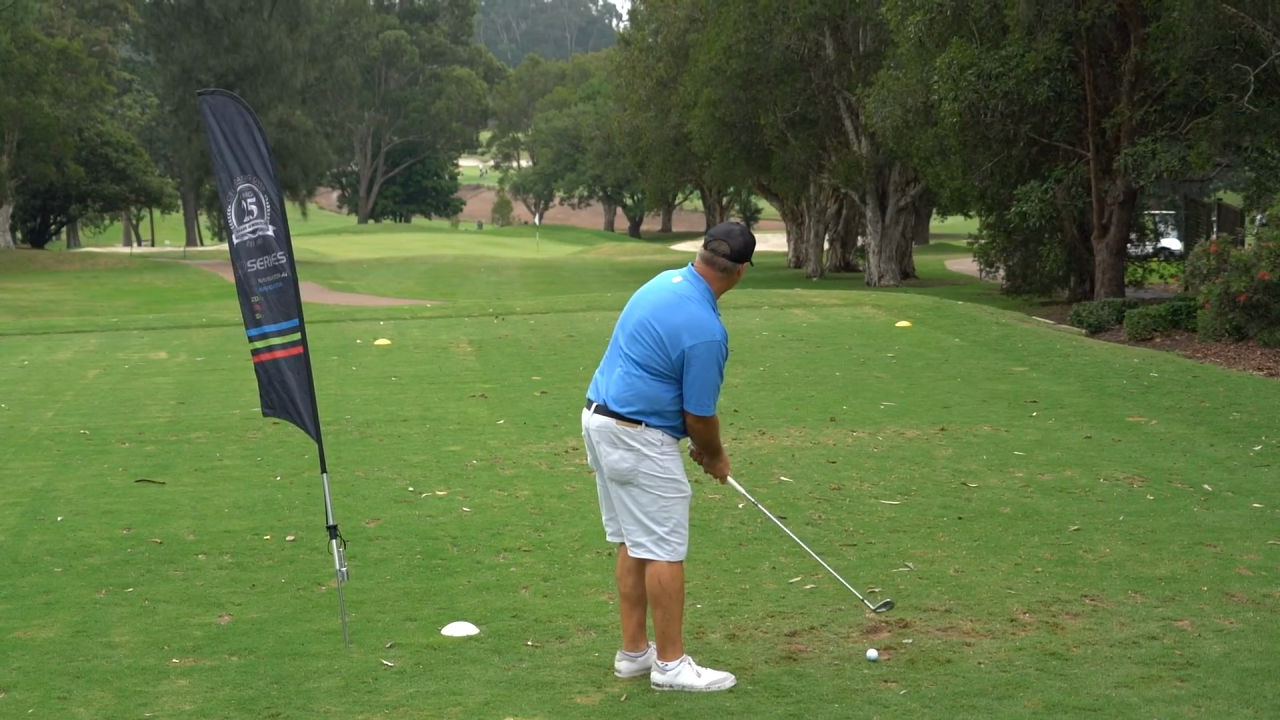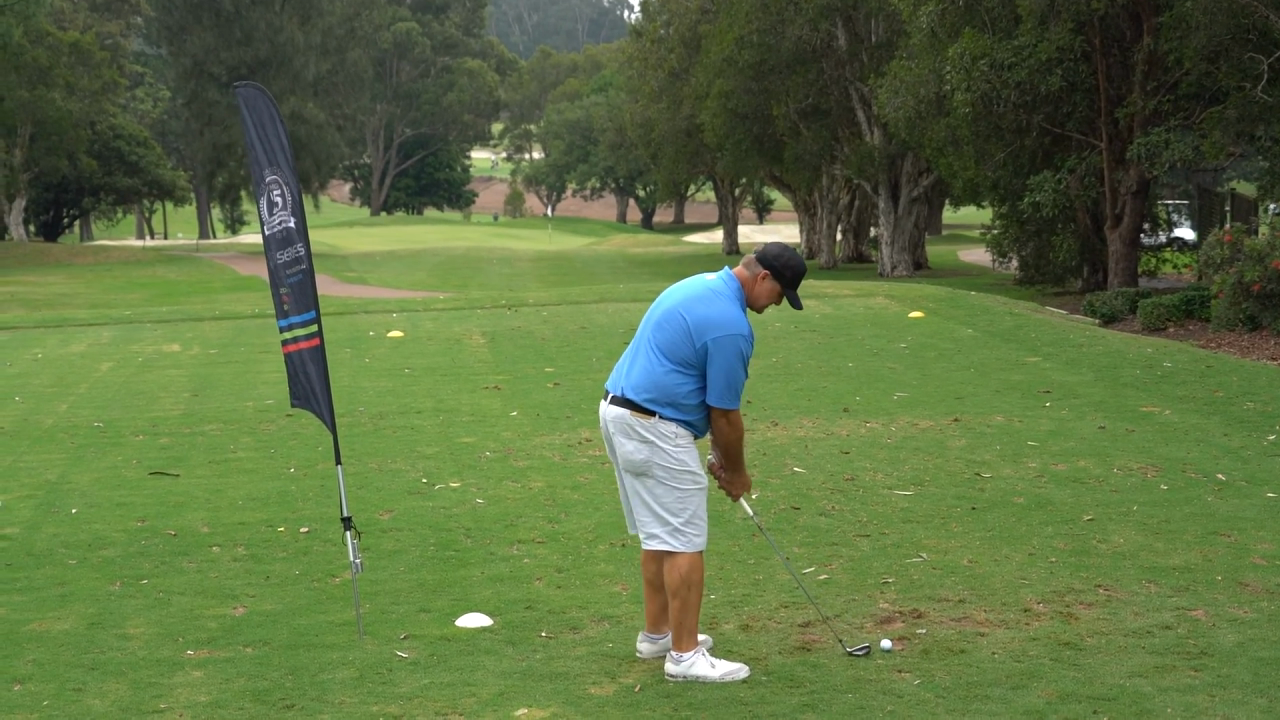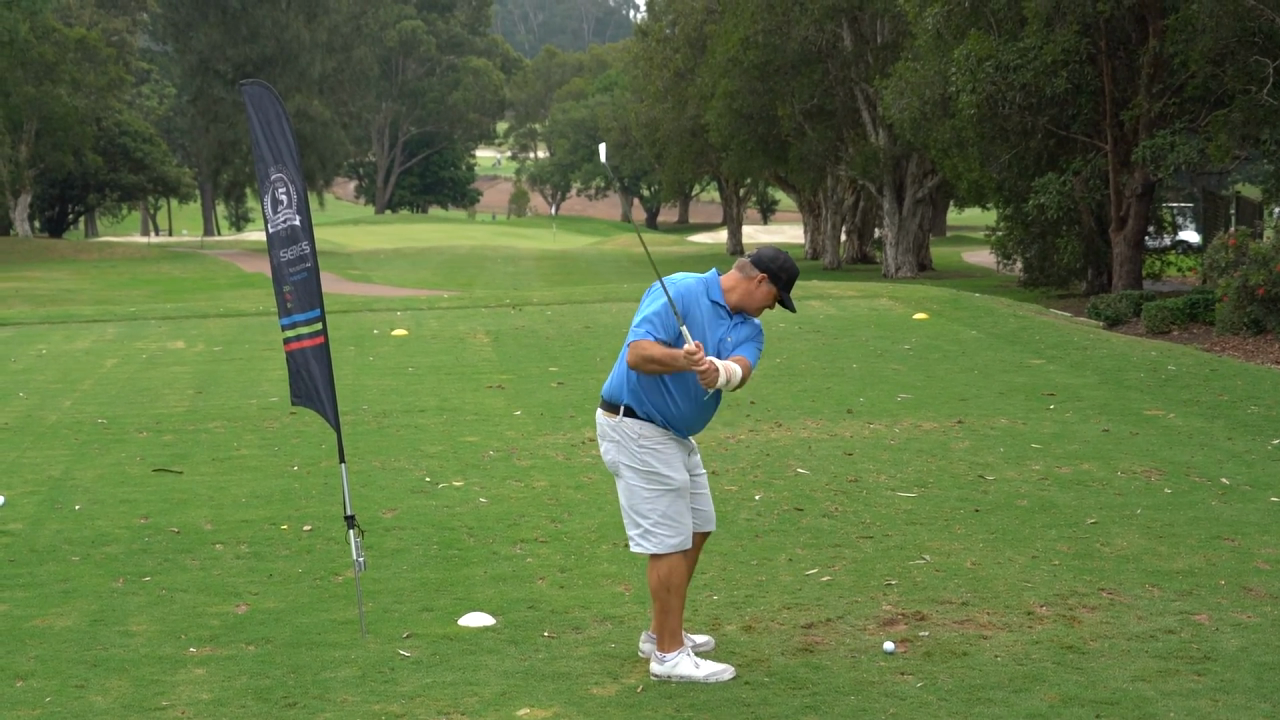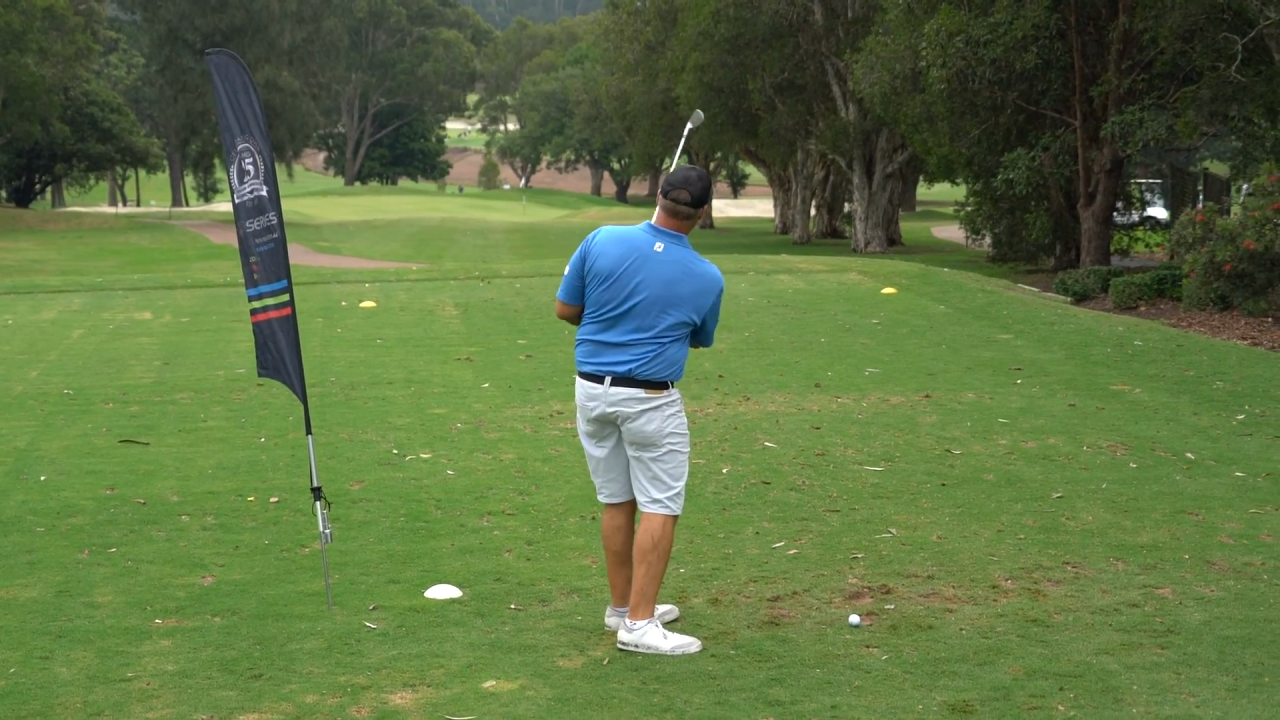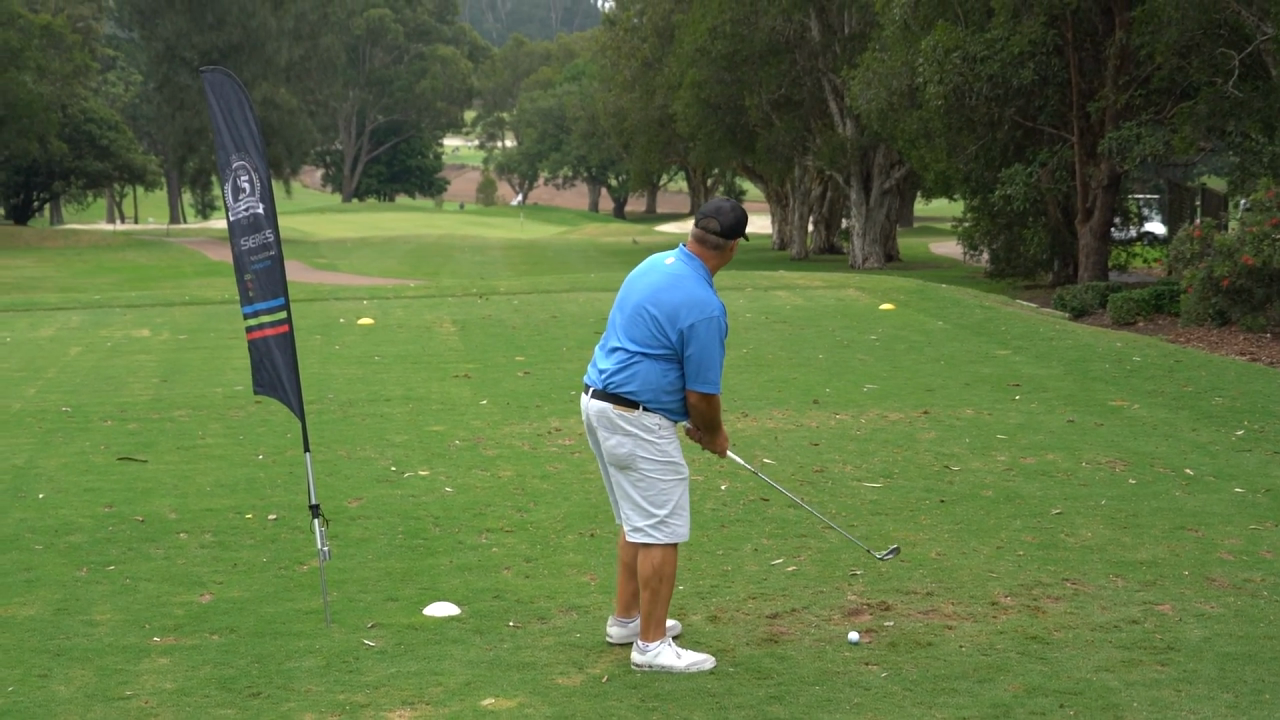
dt=1s
person 1, frame 1
left shoulder: (666, 282)
right shoulder: (704, 329)
right elbow: (699, 416)
left wrist: (703, 445)
right wrist: (715, 456)
left hip: (603, 419)
right hip: (639, 436)
left knee: (633, 543)
right knee: (663, 549)
left ankle: (634, 650)
right ankle: (670, 663)
person 1, frame 2
left shoulder: (702, 287)
right shoulder: (730, 325)
right elbow: (725, 414)
left wrist: (719, 454)
right wrist: (736, 472)
left hip: (621, 412)
right hip: (653, 427)
left knee: (659, 534)
right knee: (683, 541)
left ankle: (657, 632)
right ankle: (685, 654)
person 1, frame 3
left shoulder: (749, 329)
right shoulder: (679, 289)
left elbow: (739, 370)
right elbow: (635, 354)
left wrist: (719, 371)
right wrist: (682, 360)
left hip: (673, 434)
right hip: (636, 429)
left knee: (694, 531)
right knee: (669, 542)
left ankle: (661, 633)
right ankle: (669, 654)
person 1, frame 4
left shoulder: (602, 240)
right shoulder: (707, 278)
left elbow: (566, 309)
left hip: (592, 389)
right hip: (650, 400)
left knee: (616, 501)
right knee: (659, 508)
left ankle: (623, 606)
right ankle: (639, 623)
person 1, frame 5
left shoulder: (653, 264)
right shoulder: (704, 306)
right elbow: (701, 396)
left wrist: (694, 422)
right wrist: (714, 435)
left hip: (599, 403)
right hip: (636, 420)
left knee: (636, 522)
right knee: (661, 531)
left ankle: (626, 618)
right ankle: (651, 644)
